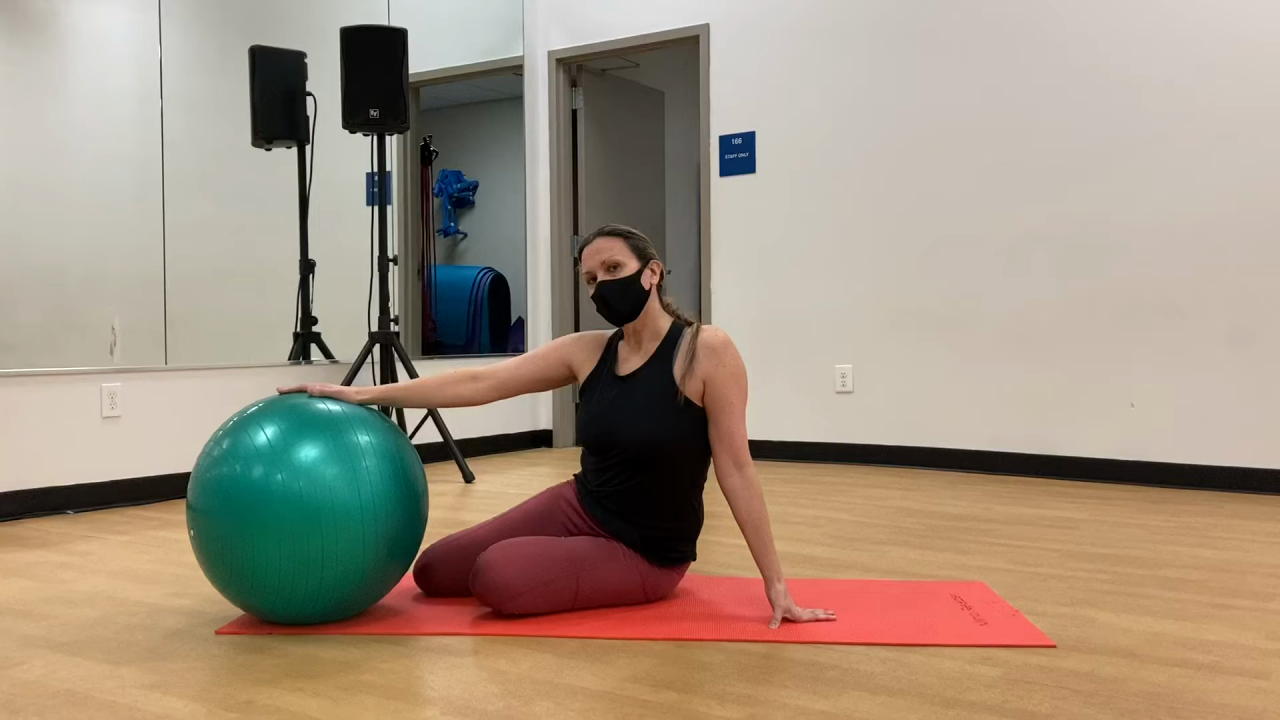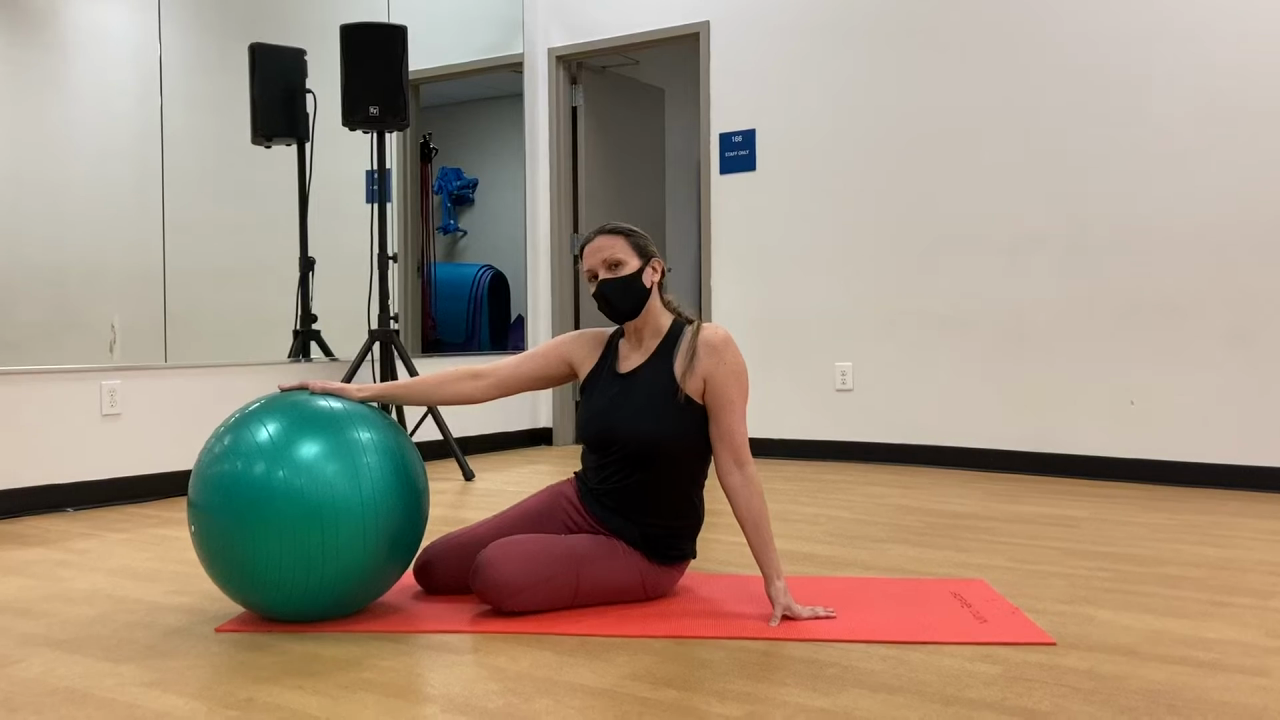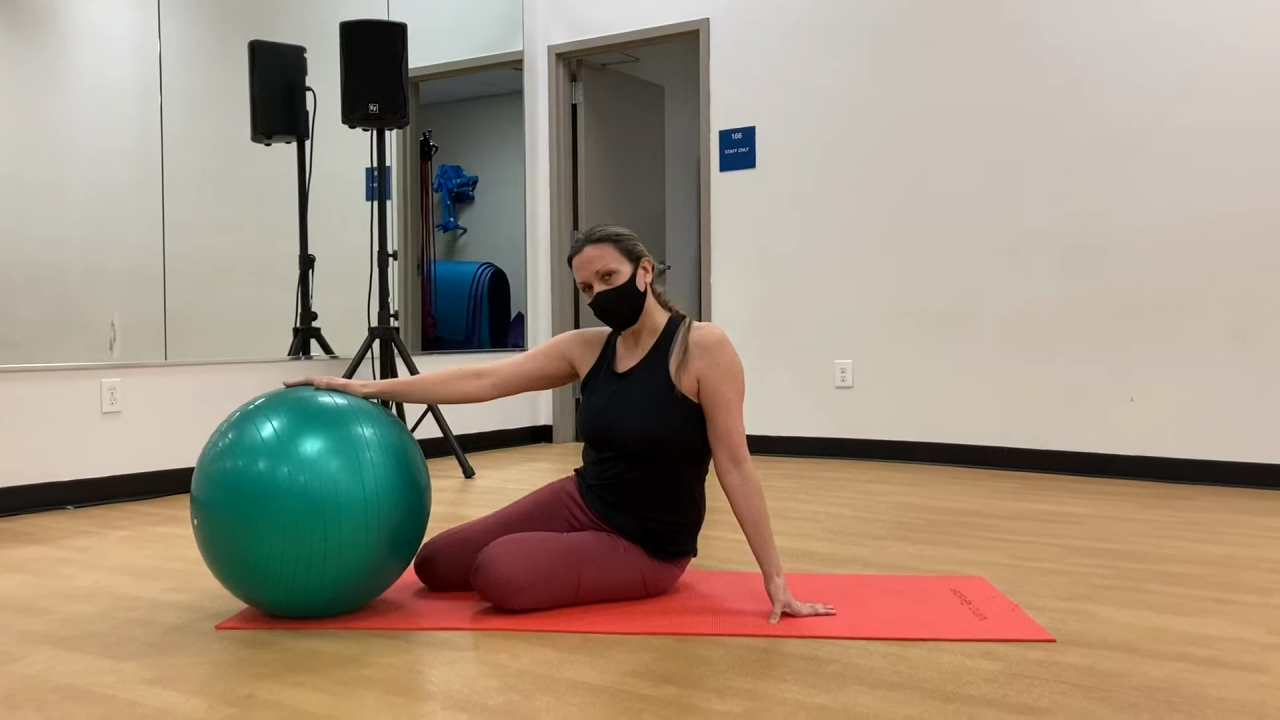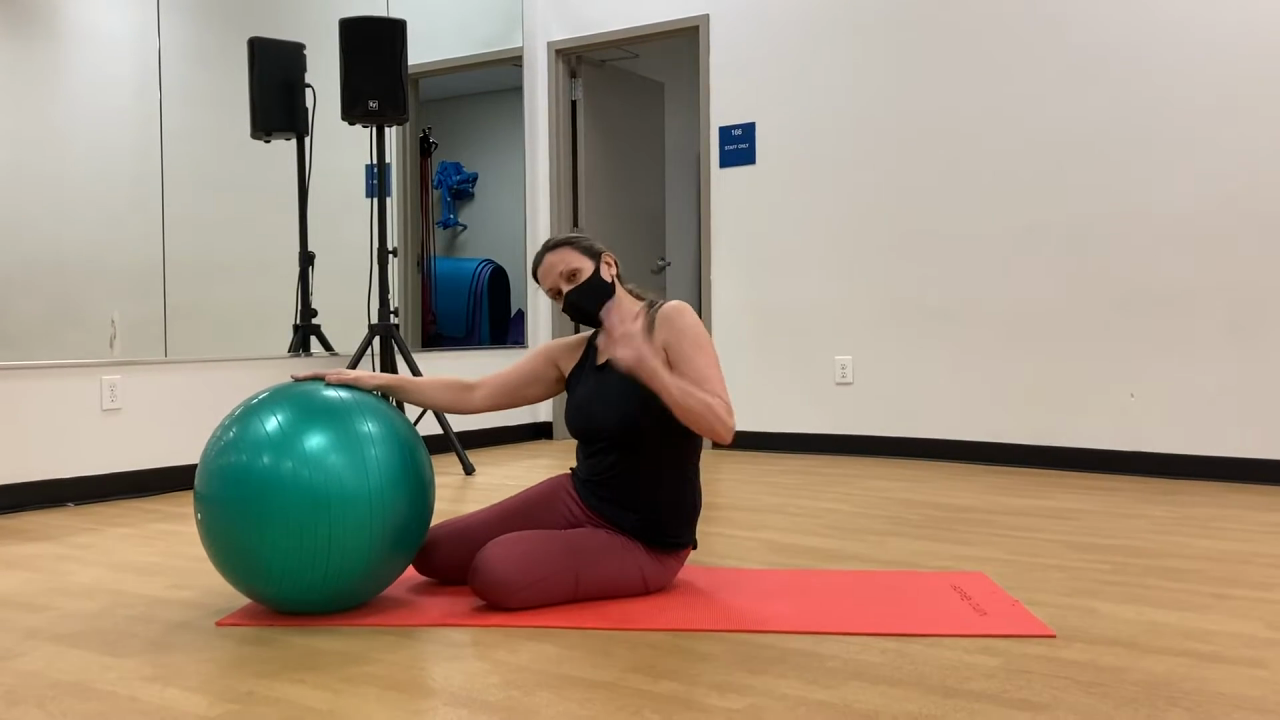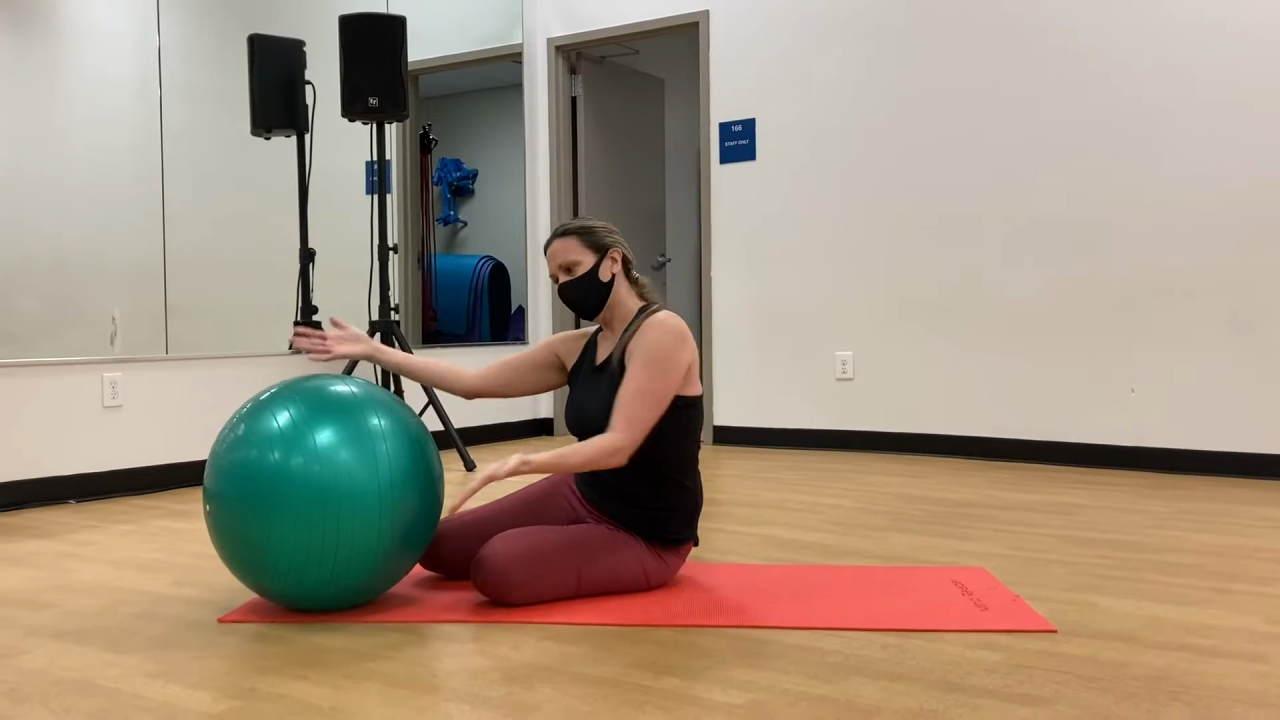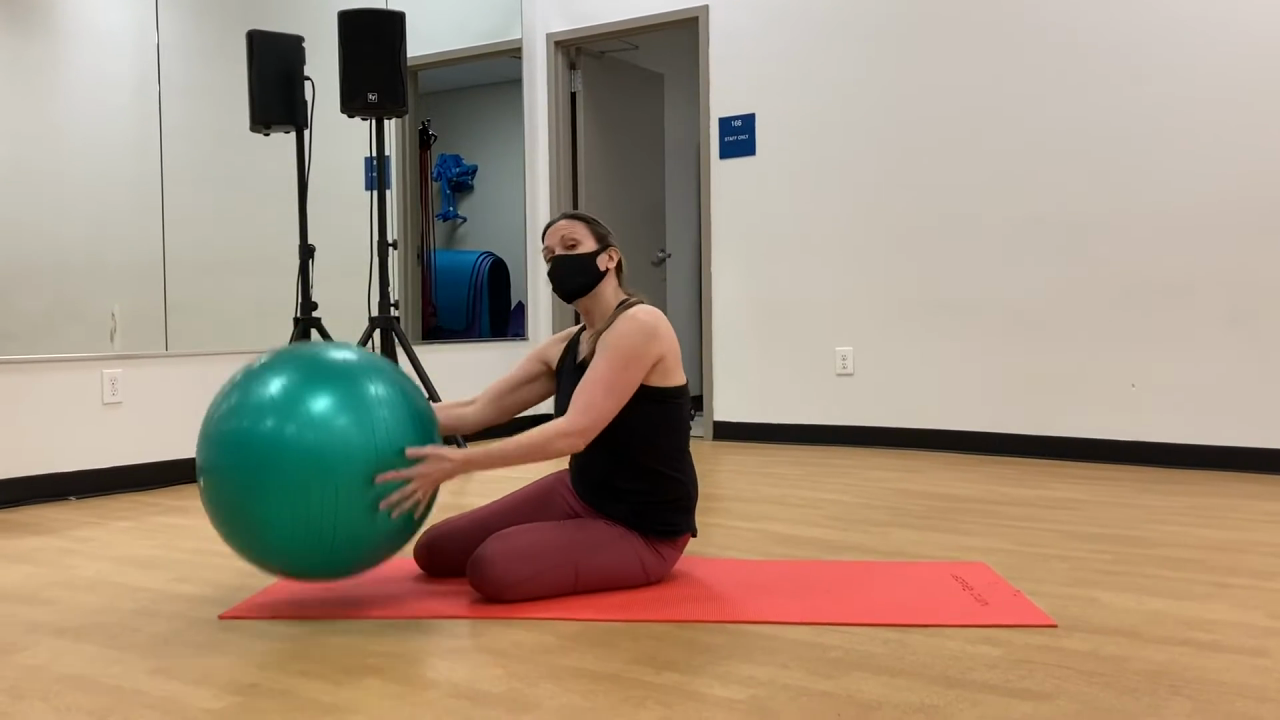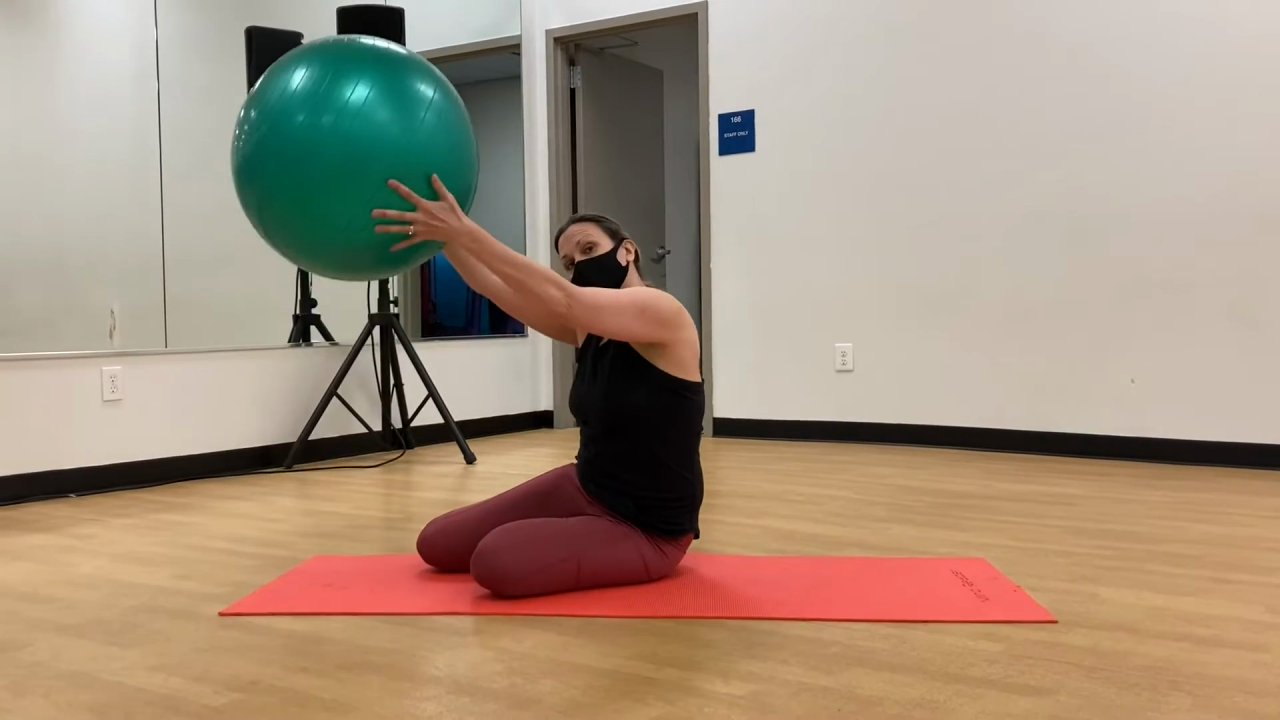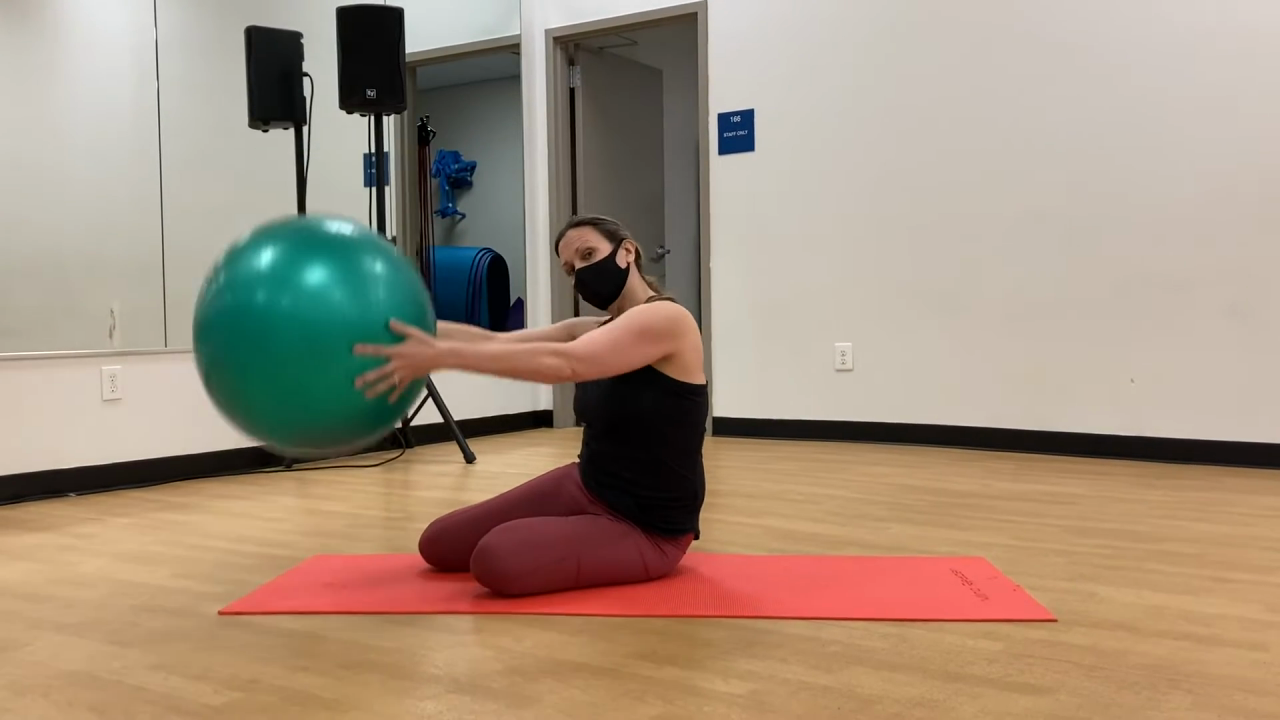
dt=0.5s
person 1, frame 1
left shoulder: (706, 350)
right shoulder: (586, 352)
left elbow: (735, 470)
right elbow: (480, 383)
left wrist: (776, 586)
right wrist: (363, 393)
left hip: (647, 552)
right hip: (579, 508)
left knee: (498, 579)
right knee: (435, 573)
left ankle: (632, 586)
right ankle: (561, 557)
person 1, frame 2
left shoulder: (707, 348)
right shoulder: (587, 349)
left elbow: (736, 468)
right elbow: (480, 382)
left wrist: (776, 583)
right wrist: (364, 391)
left hip: (647, 550)
right hip: (579, 506)
left knee: (497, 576)
right knee: (435, 569)
right ankle: (575, 564)
person 1, frame 3
left shoulder: (702, 346)
right shoulder: (586, 348)
left elbow: (735, 465)
right elbow: (482, 381)
left wrist: (775, 578)
right wrist: (369, 386)
left hip: (648, 547)
right hip: (581, 503)
left knee: (499, 575)
right knee: (436, 565)
left ankle: (632, 582)
right ankle: (578, 558)
person 1, frame 4
left shoulder: (670, 321)
right shoulder: (568, 355)
left elbow: (720, 427)
right elbow: (473, 395)
left wrist: (647, 367)
right wrist: (375, 380)
left hip: (645, 540)
right hip: (578, 500)
left knee: (495, 574)
right knee: (435, 554)
left ankle: (626, 574)
right ankle: (576, 553)
person 1, frame 5
left shoulder: (663, 332)
right shoulder: (576, 348)
left elbow: (617, 448)
right elbow: (474, 382)
left wrist: (522, 462)
right wrist: (372, 350)
left hip: (646, 537)
right hip: (584, 498)
left knee: (497, 570)
right knee: (437, 549)
right ankle: (572, 550)
person 1, frame 6
left shoulder: (639, 325)
right shoulder: (564, 347)
left elbow: (574, 432)
right elbow: (479, 409)
left wrist: (462, 462)
left hip: (642, 532)
left knee: (493, 569)
right knee: (434, 552)
left ankle: (635, 564)
person 1, frame 7
left shoulder: (664, 313)
right shoulder: (588, 328)
left elbow: (563, 300)
right elbow: (494, 286)
left wrist: (465, 232)
right wrist: (445, 230)
left hip: (646, 528)
right hip: (584, 489)
left knee: (496, 562)
right knee: (437, 545)
right ankle: (577, 541)
person 1, frame 8
left shoulder: (667, 320)
right shoulder: (596, 333)
left elbow: (564, 363)
right elbow: (500, 342)
left wrist: (440, 355)
right wrist: (420, 330)
left hip: (647, 529)
left knee: (496, 561)
right knee: (439, 546)
right ankle: (581, 539)
